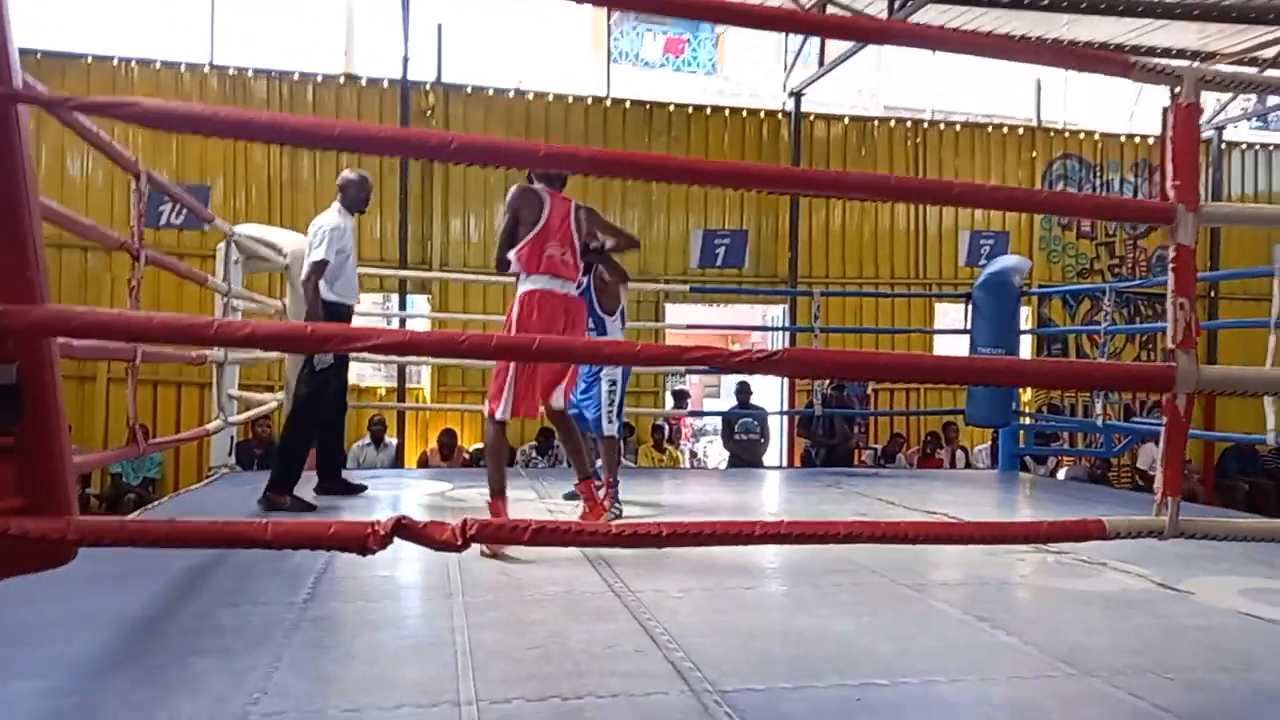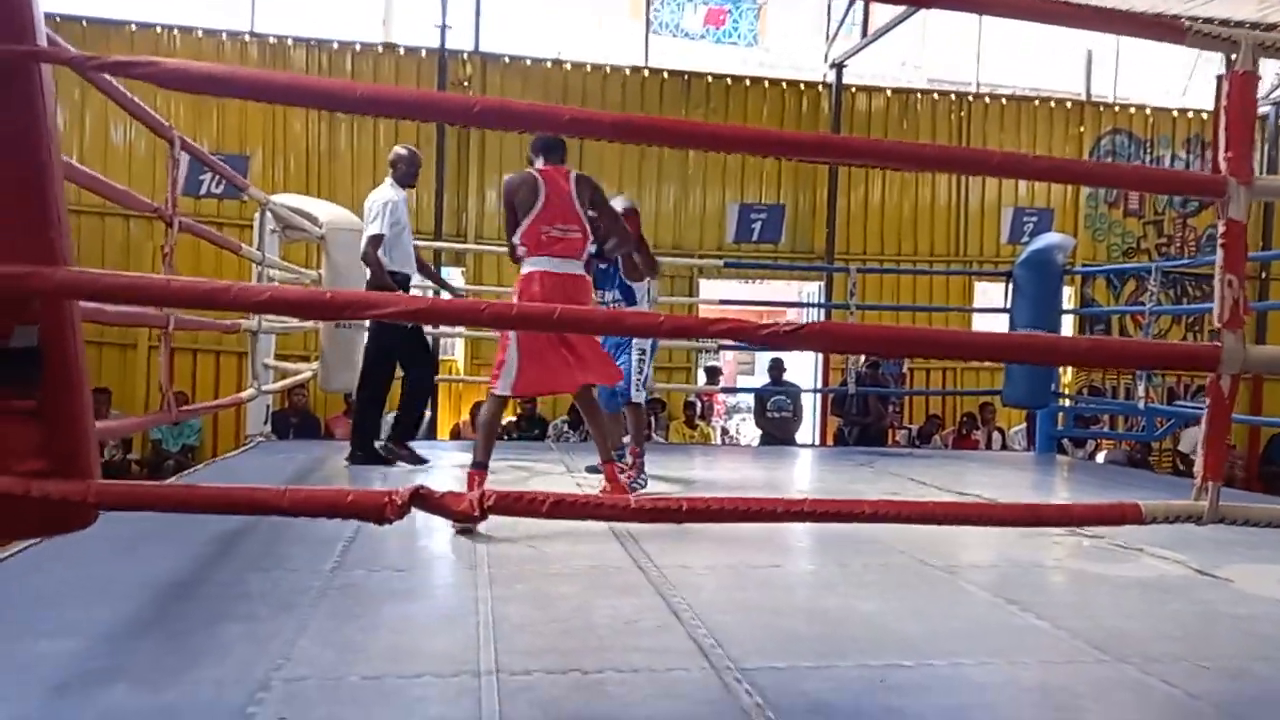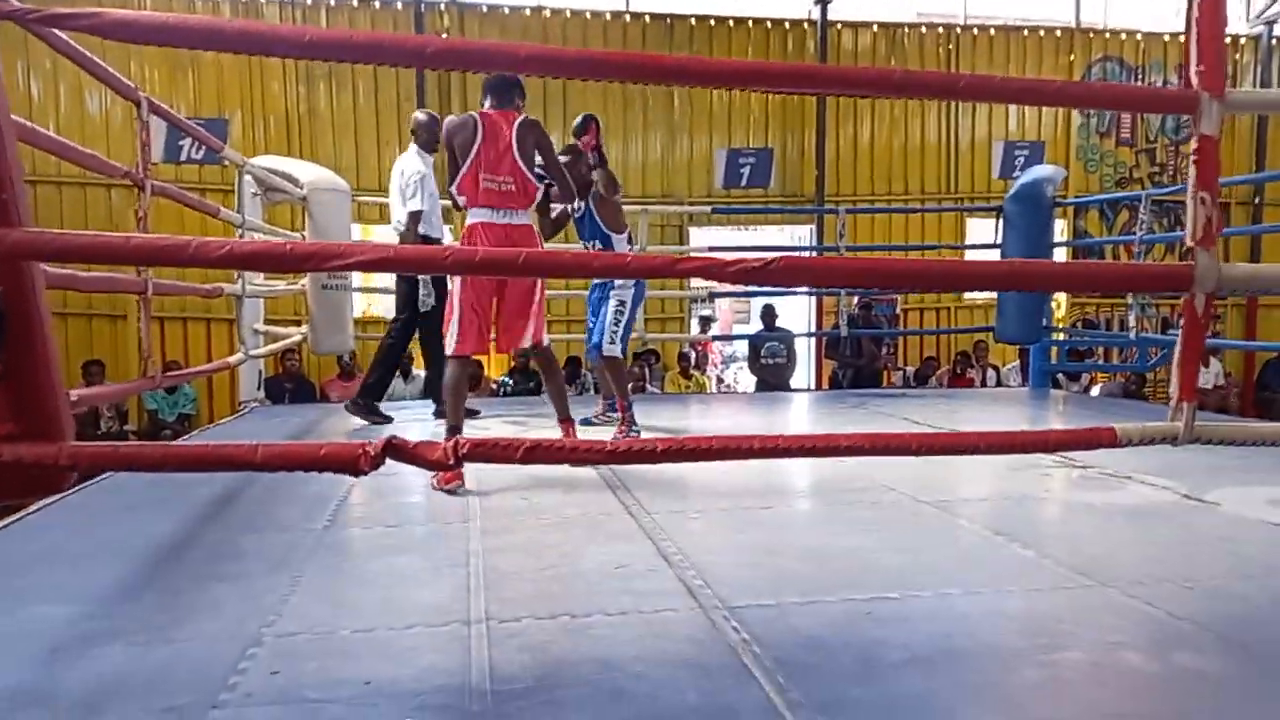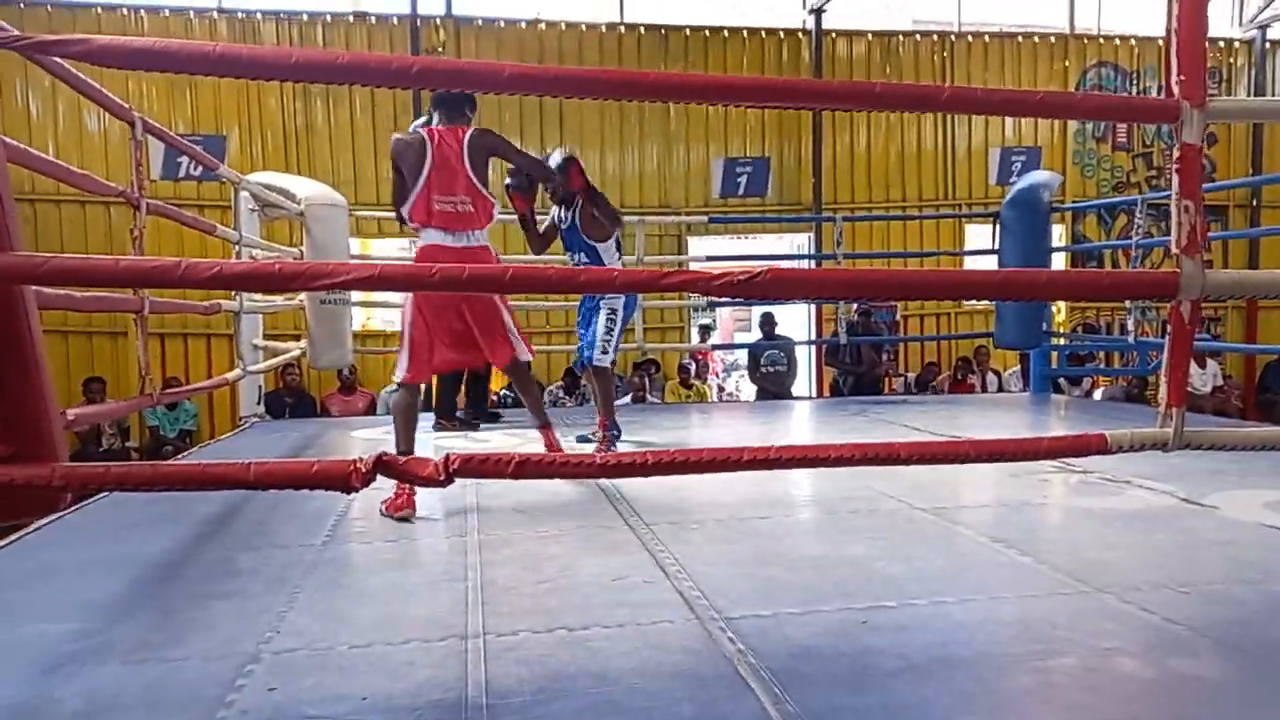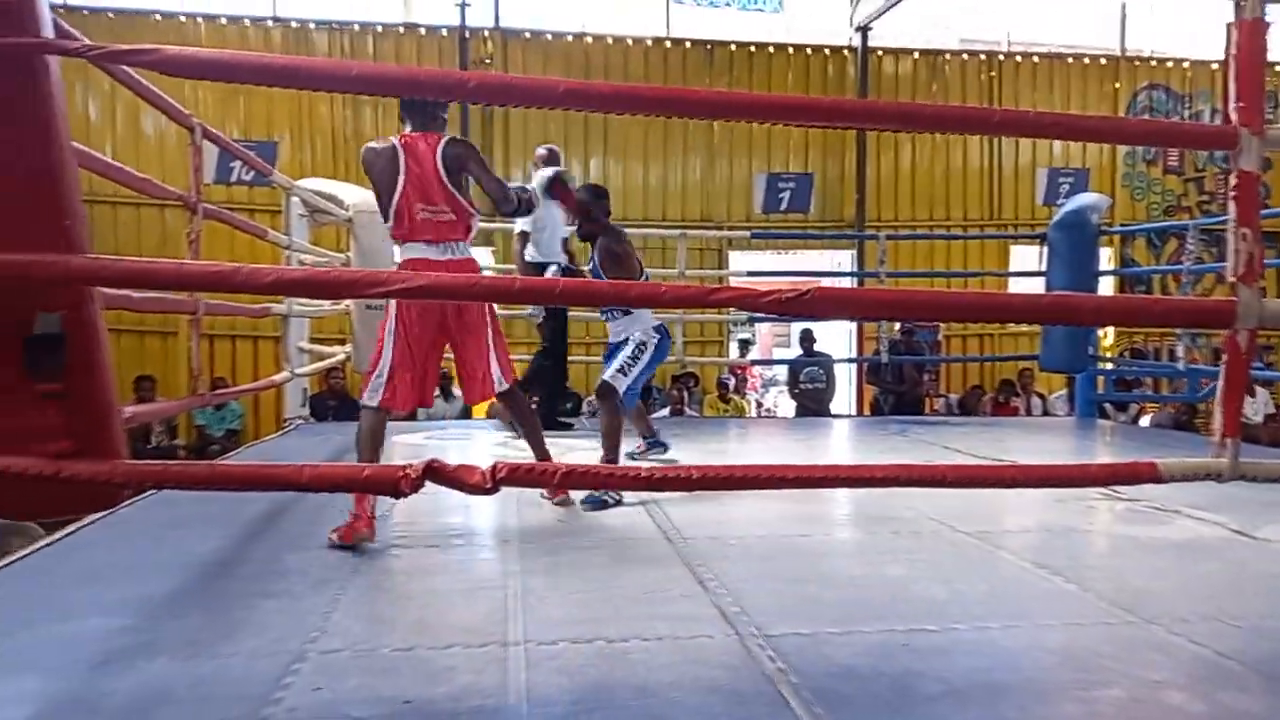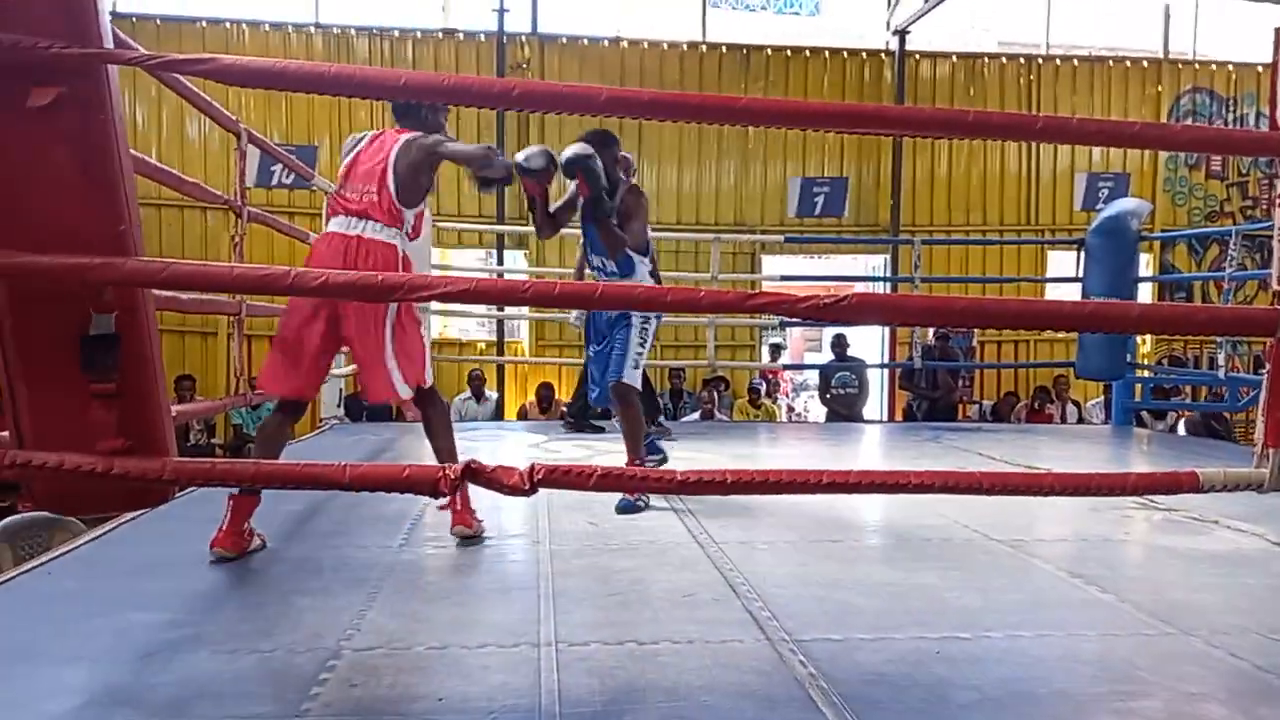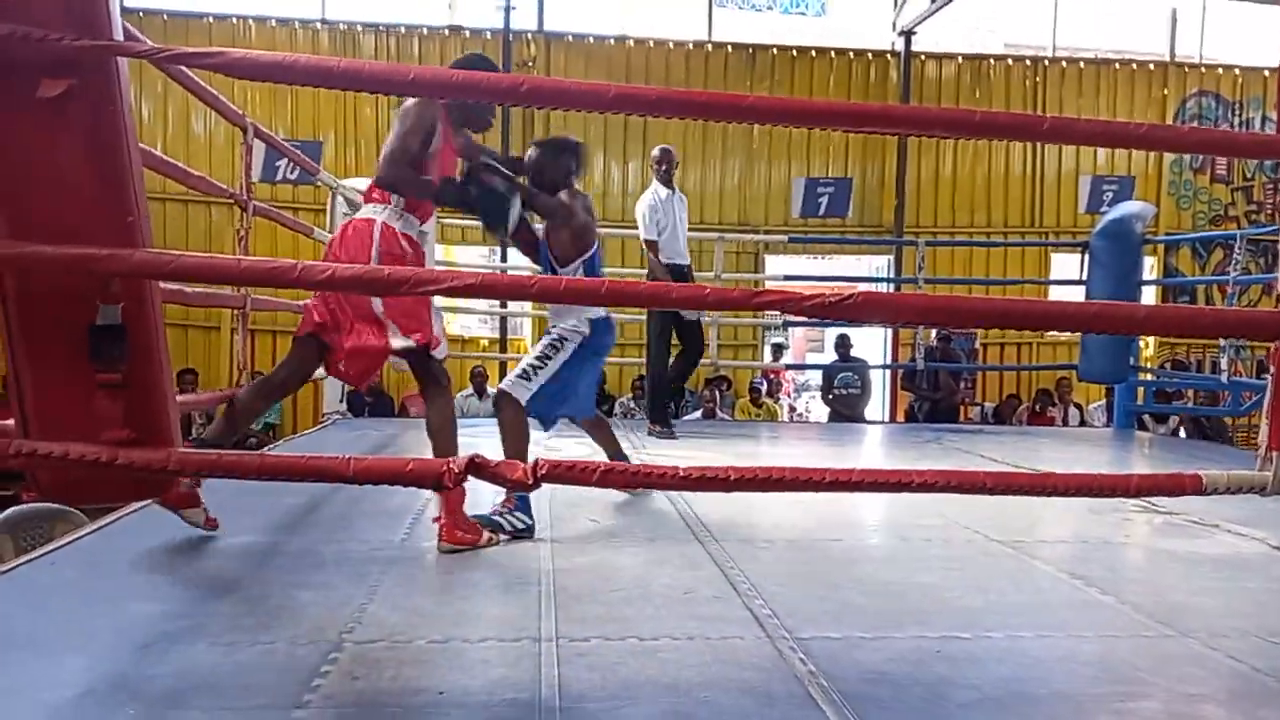
dt=0.4s
person 1, frame 1
left shoulder: (522, 195)
right shoulder: (580, 212)
left elbow: (501, 262)
right elbow: (628, 242)
right wrist: (603, 246)
left hip: (536, 304)
right hip: (572, 309)
left knee: (500, 414)
right knee: (556, 409)
left ankle: (498, 514)
right ankle: (592, 501)
person 1, frame 2
left shoulder: (515, 183)
right shoulder: (583, 184)
left elbow: (513, 246)
right elbow: (622, 239)
right wrist: (595, 251)
left hip: (534, 284)
right hip: (576, 286)
left knee: (500, 390)
right knee: (584, 387)
left ankle: (476, 492)
right ankle: (614, 480)
person 1, frame 3
left shoulder: (457, 126)
right shoulder: (530, 128)
left elbow: (454, 194)
right elbow: (567, 193)
right wrist: (544, 191)
left hip: (479, 237)
right hip: (523, 238)
left knee: (460, 349)
right knee: (536, 345)
right ankle: (570, 434)
person 1, frame 4
left shoulder: (404, 144)
right shoulder: (481, 140)
left elbow: (403, 213)
right elbow: (546, 175)
right wrist: (535, 177)
left hip: (431, 260)
right hip: (479, 259)
left knee: (411, 377)
right knee: (512, 357)
left ankle: (404, 487)
right ankle: (550, 442)
person 1, frame 5
left shoulder: (375, 154)
right shoulder: (455, 149)
right elbow: (507, 205)
right wrist: (536, 194)
left hip: (414, 275)
right hip: (462, 274)
left knee: (378, 396)
right knee: (503, 385)
left ankle: (363, 511)
person 1, frame 6
left shoulder: (362, 143)
right shoulder: (429, 144)
right elbow: (492, 167)
right wrist: (509, 170)
left hip: (330, 252)
right hip: (381, 261)
left knee: (293, 399)
right knee: (420, 390)
left ankle: (235, 524)
right ankle: (460, 508)
person 1, frame 7
left shoulder: (450, 131)
right shoulder: (426, 109)
right elbow: (397, 182)
right wrist: (454, 189)
right hip: (379, 243)
left knee: (297, 367)
right knee: (432, 372)
right ankle: (454, 521)
person 2, frame 1
left shoulder: (603, 275)
left elbow: (622, 278)
left hip: (609, 360)
right hip: (587, 362)
left knee: (604, 428)
right knee: (578, 422)
left ankle: (611, 497)
person 2, frame 2
left shoulder: (630, 249)
left elbow: (654, 271)
left wrist: (636, 234)
left hip: (637, 333)
right hip: (611, 334)
left knee: (631, 395)
right knee: (608, 398)
left ankle: (637, 469)
right ankle: (618, 455)
person 2, frame 3
left shoulder: (604, 193)
left elbow: (611, 192)
left wrist: (596, 153)
left hip: (623, 281)
right hip: (600, 282)
left knee: (608, 346)
right knee: (595, 348)
left ankle: (628, 420)
right ankle: (608, 407)
person 2, frame 4
left shoulder: (591, 205)
right shoulder: (558, 212)
left elbow: (616, 223)
right elbow: (538, 248)
left wrist: (585, 187)
left hip: (615, 294)
right hip: (592, 295)
left knee: (597, 360)
right knee: (587, 361)
left ankle: (609, 438)
right ankle: (604, 425)
person 2, frame 5
left shoulder: (614, 241)
right shoulder: (590, 249)
left elbow: (626, 278)
left hip: (646, 337)
right hip: (623, 337)
left knee: (608, 392)
right knee: (621, 397)
right ankle: (651, 440)
person 2, frame 6
left shoulder: (630, 196)
right shoulder: (581, 192)
left elbow: (621, 245)
right elbow: (546, 228)
left wrist: (595, 199)
right wrist: (536, 187)
left hip: (634, 304)
right hip: (602, 305)
left knee: (621, 387)
right knee: (608, 391)
right ankle: (650, 448)
person 2, frame 7
left shoulder: (571, 204)
right shoulder: (554, 202)
left elbow: (568, 221)
right elbow: (544, 257)
left wrist: (509, 180)
left hip: (581, 326)
right hip: (583, 324)
left knee: (510, 398)
right knee: (580, 408)
left ankle: (516, 506)
right ankle: (622, 465)
person 3, frame 1
left shoulder: (343, 226)
right shoulder: (332, 225)
right elbow: (311, 280)
left hip: (336, 318)
right hip: (328, 318)
left knee: (332, 402)
right knee: (311, 404)
left ankle: (329, 476)
right ankle: (279, 488)
person 3, frame 2
left shoulder: (397, 200)
right shoulder: (385, 199)
left elbow: (411, 257)
right elbow: (368, 253)
left wrist: (448, 287)
right wrist: (394, 292)
left hip: (391, 291)
right hip: (389, 290)
left knee: (378, 371)
right knee: (421, 366)
left ankle: (363, 446)
right ankle: (399, 439)
person 3, frame 3
left shoulder: (410, 162)
right shoulder: (417, 168)
right elbow: (412, 224)
left hip: (418, 248)
right hip: (420, 248)
left knee: (411, 327)
right knee: (421, 327)
left ankle: (386, 398)
person 3, frame 4
left shoulder: (457, 181)
right shoulder: (454, 183)
right elbow: (452, 232)
left hip: (459, 265)
right hip: (458, 265)
left knee: (465, 337)
right knee: (457, 340)
left ankle: (477, 405)
right ankle: (445, 413)
person 3, frame 5
left shoulder: (557, 200)
right elbow: (520, 245)
left wrist: (577, 272)
left hip: (556, 276)
right hip: (539, 273)
left knee: (558, 347)
right knee: (553, 345)
left ankle: (546, 414)
person 3, frame 6
left shoulder: (636, 204)
right shoulder: (604, 206)
left elbow: (643, 247)
right elbow: (587, 250)
left wrist: (657, 284)
right wrist: (578, 293)
left hip: (631, 281)
right hip: (613, 282)
left knee: (603, 352)
right knee: (626, 351)
left ankle: (577, 415)
right ankle: (650, 418)
person 3, frame 7
left shoulder: (681, 200)
right shoulder: (648, 203)
right elbow: (652, 254)
left wrist: (693, 281)
left hip: (682, 277)
right hip: (662, 278)
left knee: (695, 347)
right knee: (660, 352)
left ankle: (662, 402)
right ankle: (657, 419)
